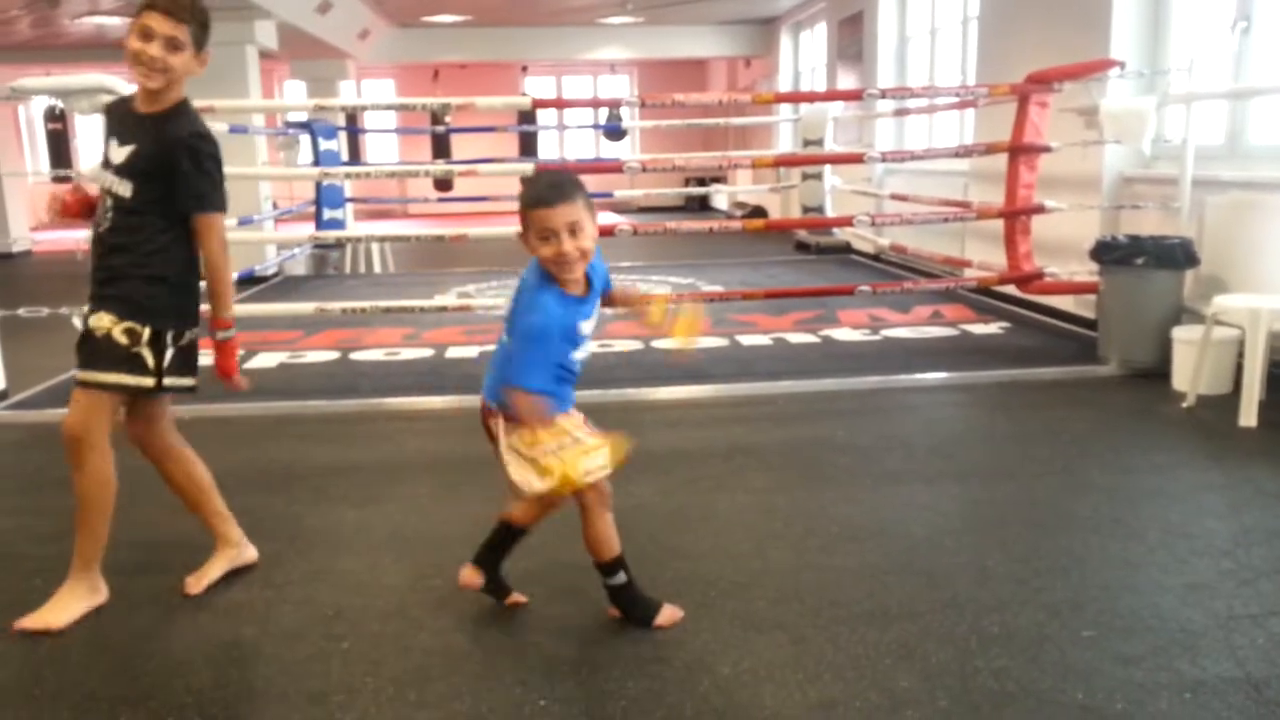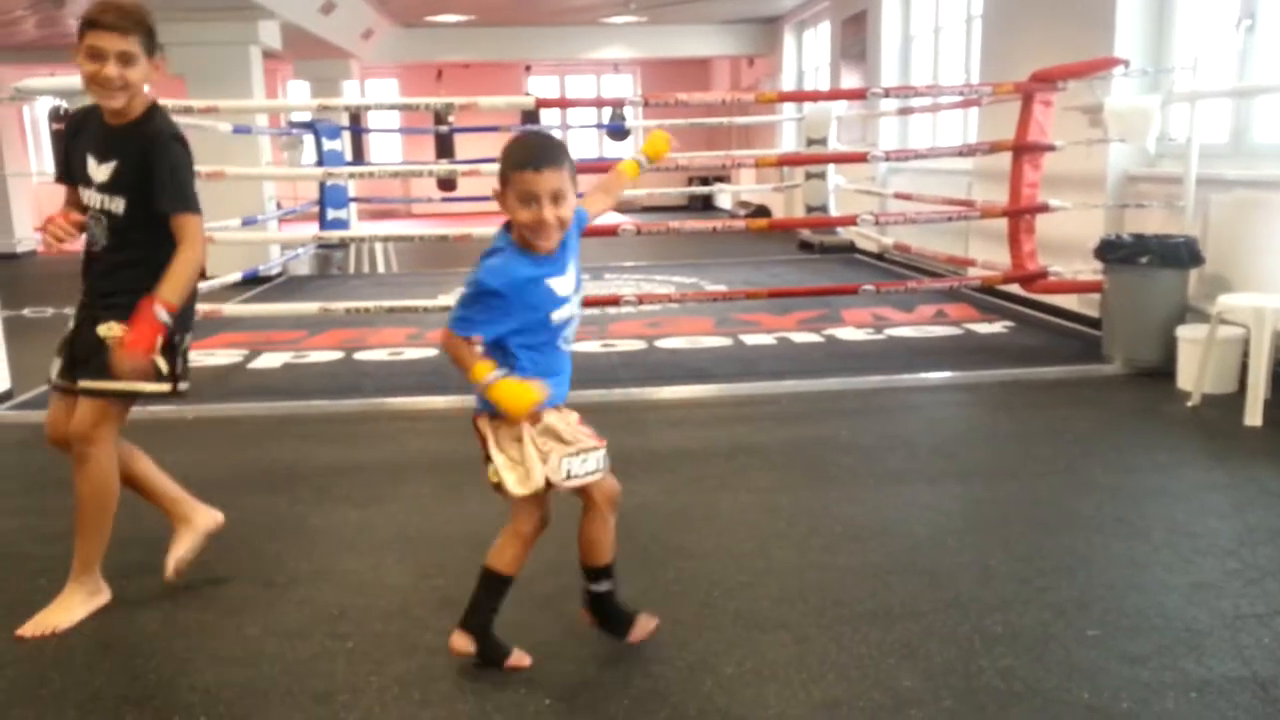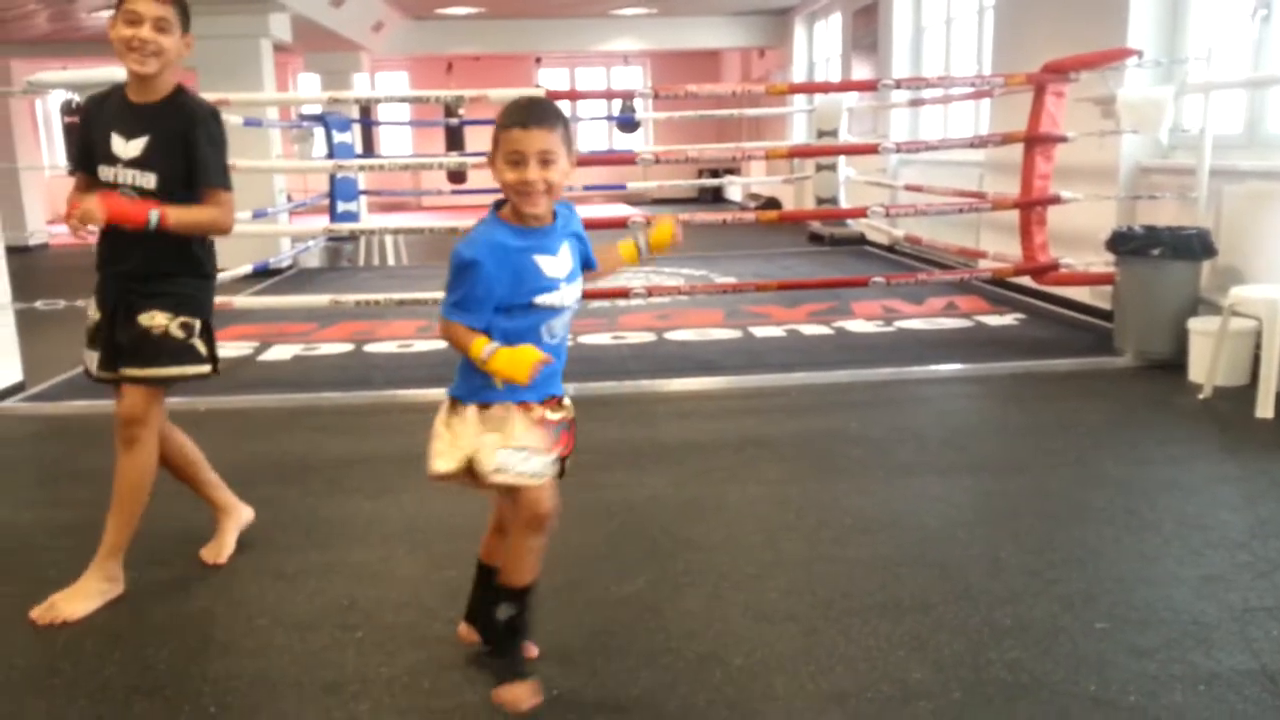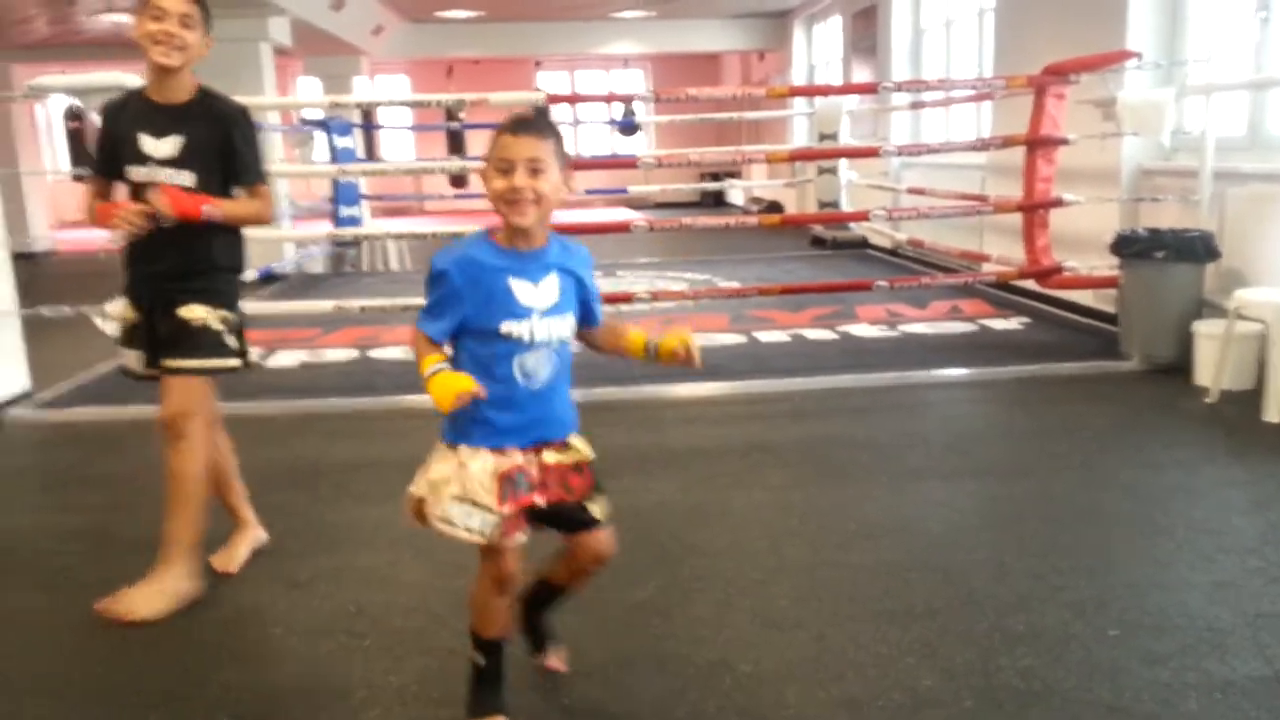
dt=0.2s
person 1, frame 1
left shoulder: (186, 138)
right shoulder: (120, 114)
left elbow: (212, 242)
left wrist: (225, 336)
right wrist: (81, 203)
left hip: (150, 300)
right hip: (115, 297)
left knee: (85, 428)
right knee: (151, 431)
left ankle: (84, 580)
right ankle: (230, 540)
person 1, frame 2
left shoulder: (162, 141)
right shoulder: (78, 126)
left elbow: (193, 244)
left wrist: (152, 321)
right wrist: (61, 223)
left hip: (144, 304)
right hip: (100, 303)
left knee: (90, 430)
right knee: (63, 430)
left ankle: (86, 582)
right ankle: (190, 513)
person 1, frame 3
left shoulder: (195, 117)
right shoulder: (98, 110)
left elbow: (220, 215)
right elbow: (81, 189)
left wrist: (138, 213)
right wrist: (79, 210)
left hip: (174, 286)
right hip: (116, 284)
left knee: (135, 420)
right knee: (149, 418)
left ankle: (103, 573)
right ankle: (230, 509)
person 1, frame 4
left shoulder: (226, 119)
right shoulder: (118, 115)
left elbow: (261, 205)
right elbow: (95, 202)
left wrist: (197, 206)
right wrist: (115, 214)
left hip: (205, 283)
right hip: (147, 286)
left knee: (184, 417)
right knee: (195, 417)
left ankle: (174, 569)
right ankle: (246, 523)
person 2, frame 1
left shoulder: (584, 267)
right shoulder: (541, 317)
left elbow: (608, 292)
right elbow: (521, 399)
left wrist: (655, 313)
left hip: (550, 404)
right hip: (527, 412)
left knee: (547, 493)
right knee: (595, 494)
left ankle: (483, 565)
right ankle: (626, 598)
person 2, frame 2
left shoulder: (561, 232)
right shoulder: (502, 277)
left elbow: (595, 203)
right elbow: (456, 339)
left wrist: (640, 160)
right wrist: (496, 385)
left hip: (547, 406)
right hip: (523, 412)
left knee: (531, 518)
right knee: (603, 495)
left ankle: (476, 629)
right ankle: (605, 608)
person 2, frame 3
left shoulder: (566, 221)
right shoulder: (482, 252)
right elbow: (456, 326)
left wrist: (643, 245)
right wrist: (496, 357)
left hip: (545, 398)
right hip: (498, 403)
left knee: (517, 514)
right knee: (528, 510)
left ankle: (483, 618)
right ankle: (508, 648)
person 2, frame 4
left shoulder: (573, 263)
right shoulder: (459, 267)
left elbow: (596, 332)
right elbow: (428, 340)
left wrist: (661, 345)
right wrist: (439, 379)
left hip: (555, 440)
right hip: (482, 447)
left knee: (596, 546)
right knee: (499, 569)
left ankle: (531, 612)
